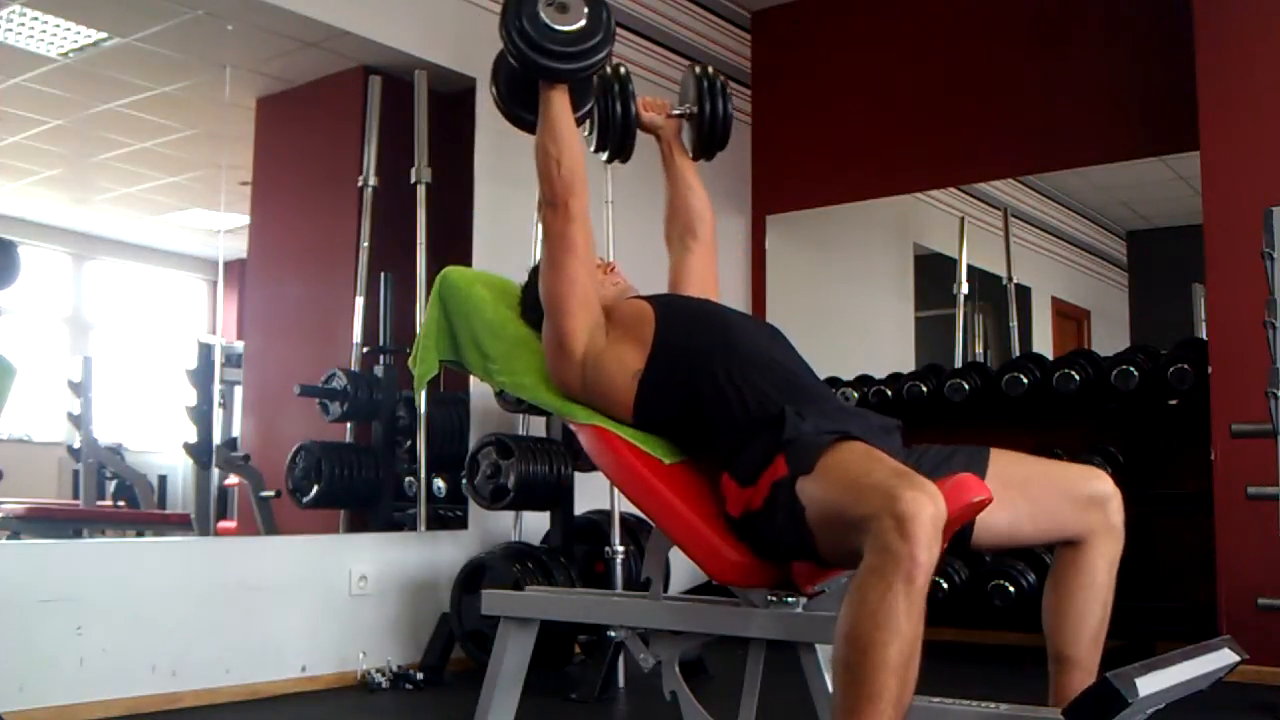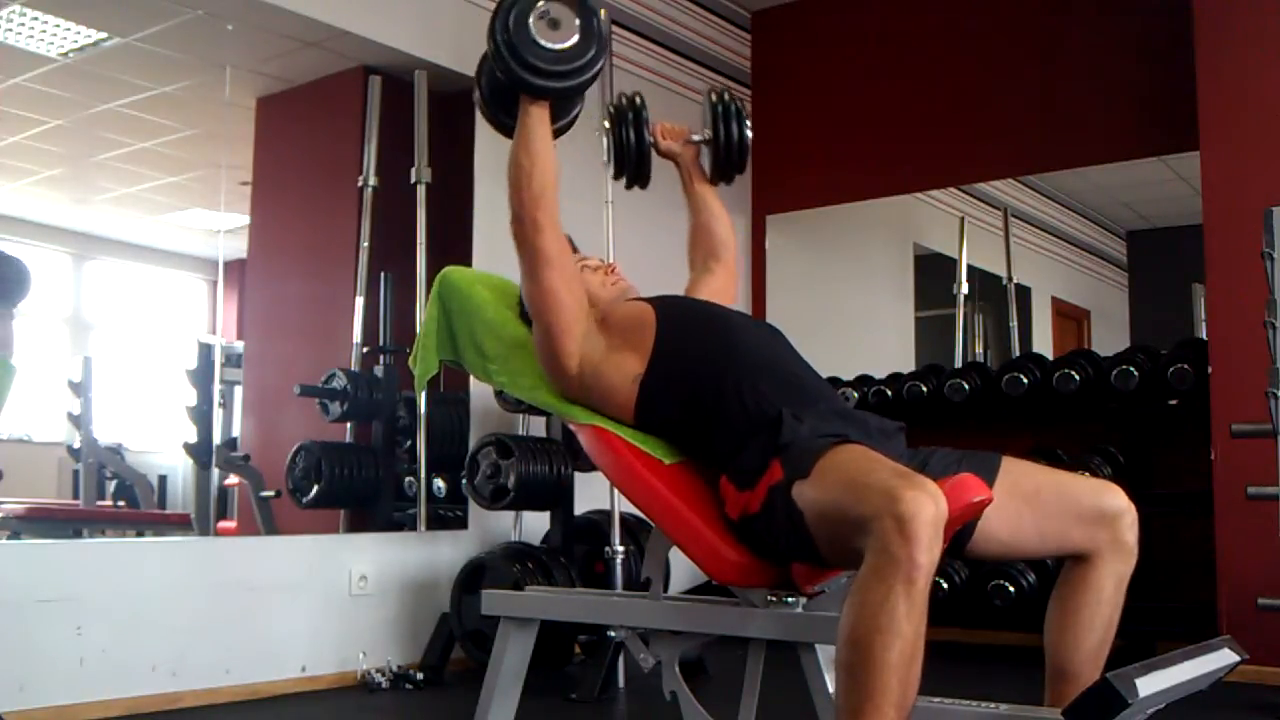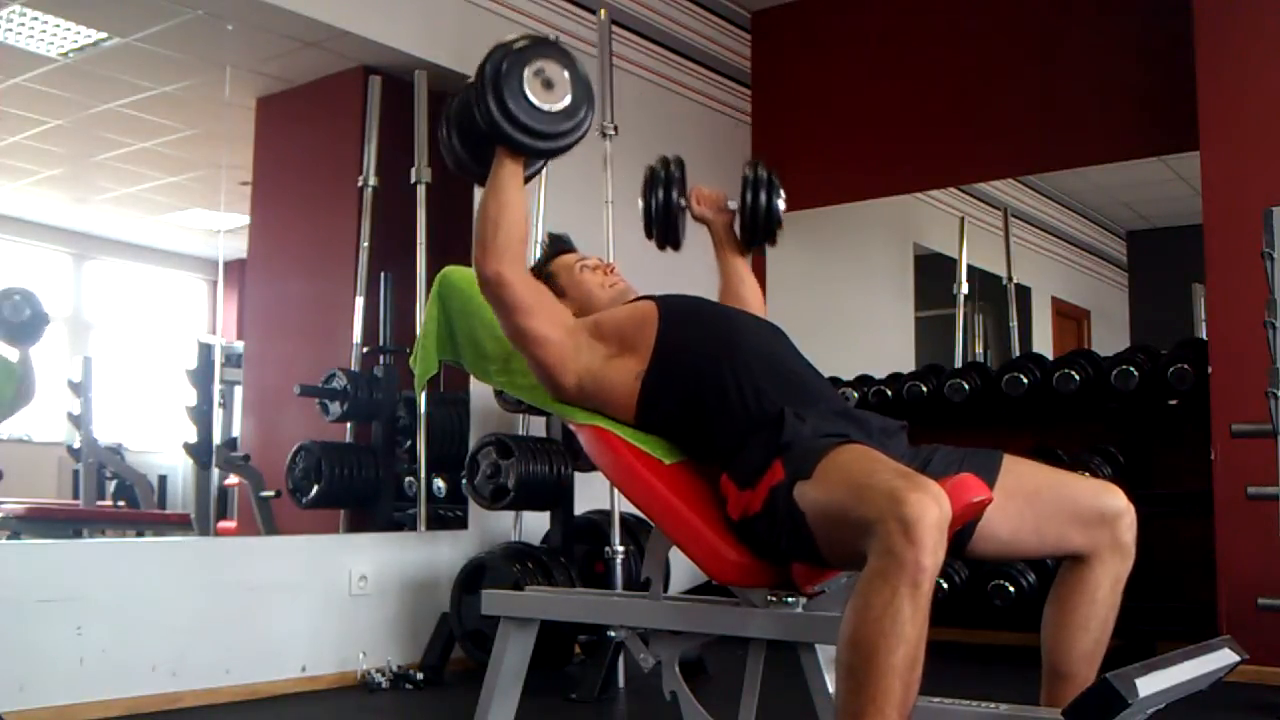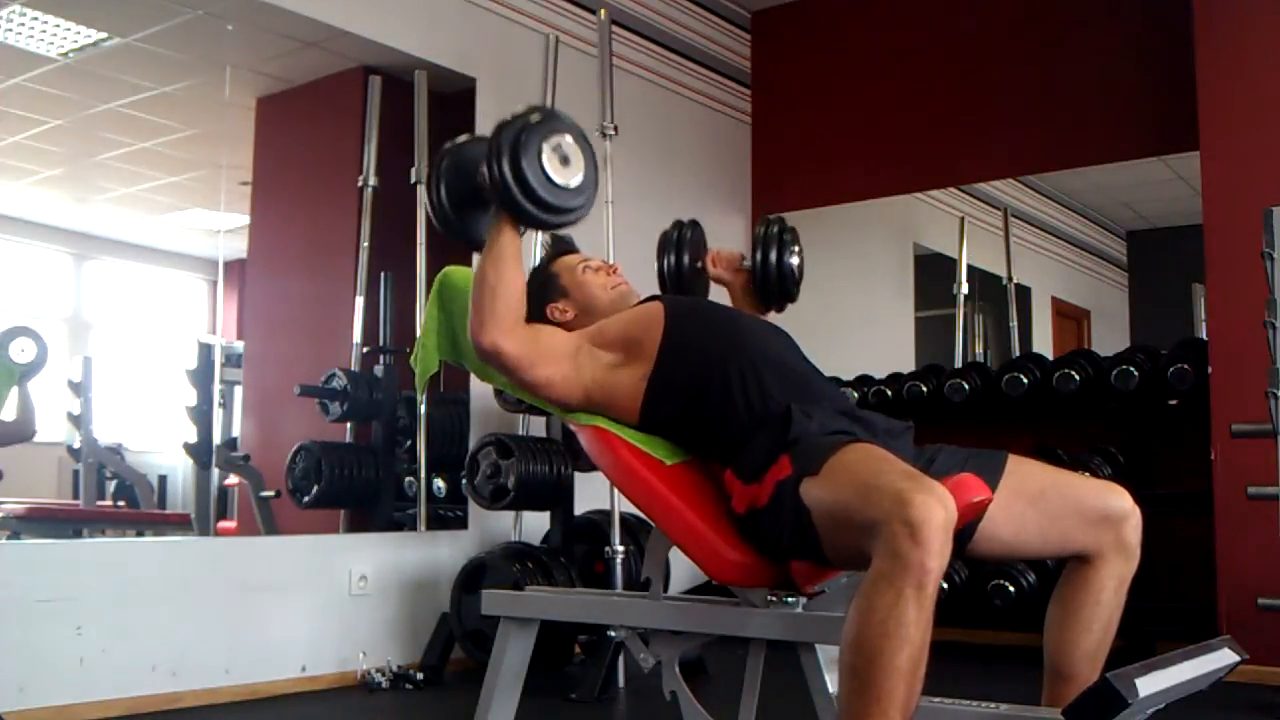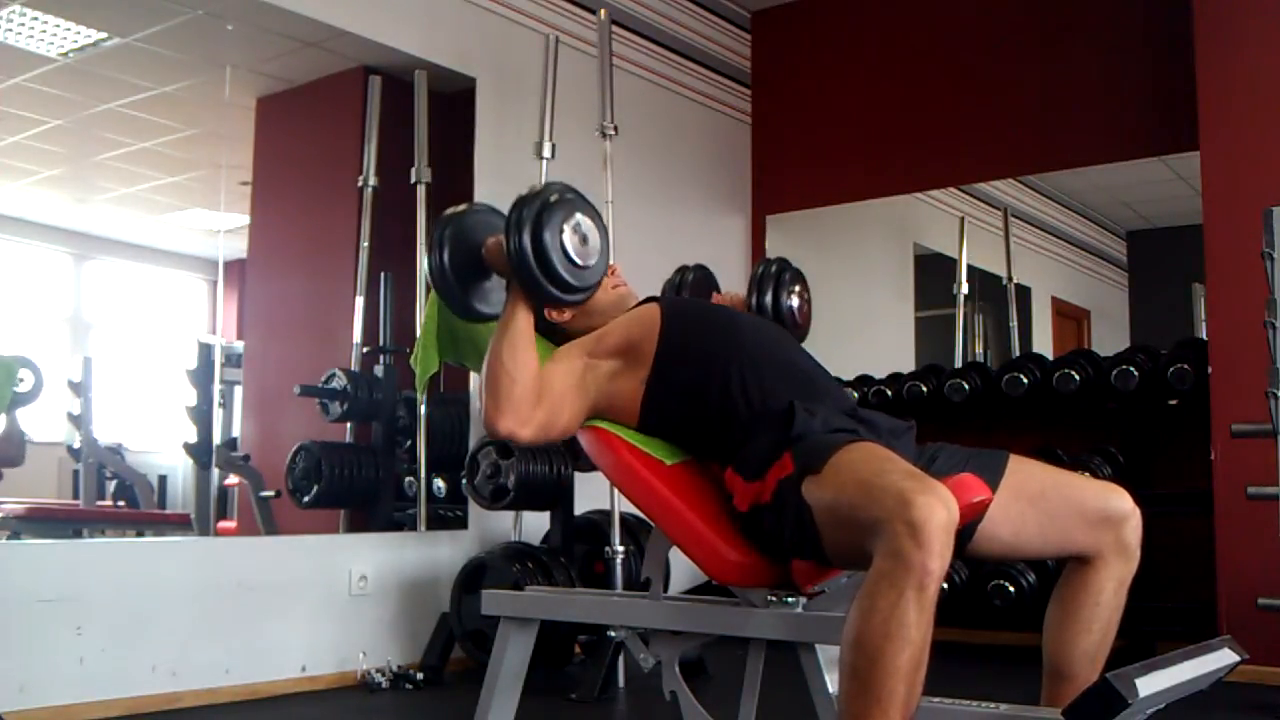
dt=0.5s
person 1, frame 1
left shoulder: (670, 322)
right shoulder: (582, 343)
left elbow: (693, 235)
right elbow: (564, 205)
left wrist: (670, 140)
right wrist: (555, 88)
left hip: (860, 438)
right hip: (780, 461)
left knee: (1095, 501)
right knee: (909, 515)
person 1, frame 2
left shoulder: (674, 324)
right shoulder: (580, 345)
left elbow: (717, 259)
right elbow: (536, 223)
left wrist: (689, 168)
right wrist: (536, 101)
left hip: (866, 442)
right hip: (778, 461)
left knee: (1110, 517)
right knee: (911, 515)
person 1, frame 3
left shoulder: (662, 333)
right shoulder: (580, 349)
left elbow: (748, 324)
right elbow: (500, 269)
left wrist: (723, 233)
right wrist: (510, 156)
left hip: (864, 435)
right hip: (782, 456)
left knee: (1107, 516)
right knee: (914, 517)
person 1, frame 4
left shoulder: (675, 333)
right shoulder: (586, 353)
right elbow: (498, 340)
left wrist: (745, 295)
right wrist: (507, 217)
left hip: (869, 436)
right hip: (787, 452)
left knee: (1113, 518)
right knee: (919, 521)
person 1, frame 5
left shoulder: (670, 332)
right shoulder: (587, 357)
right elbow: (513, 418)
left wrist: (749, 322)
right wrist: (520, 285)
left hip: (867, 431)
right hip: (790, 449)
left knee: (1112, 519)
right knee: (920, 520)
